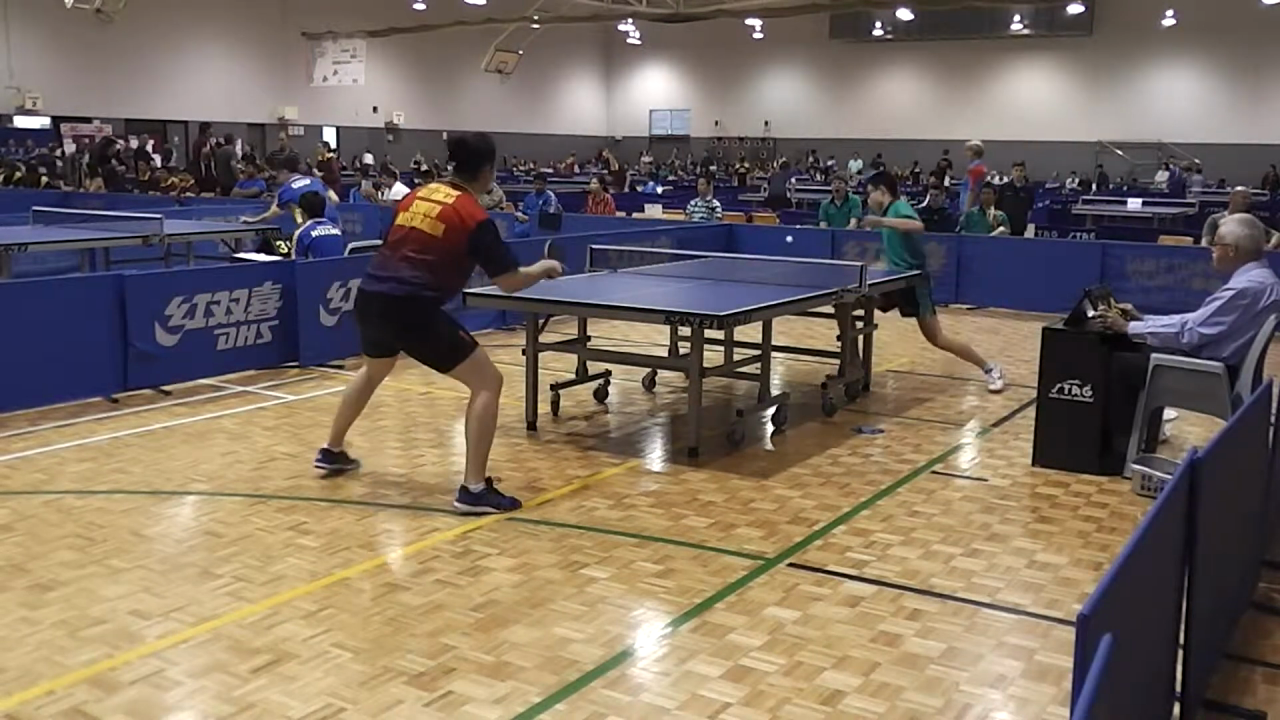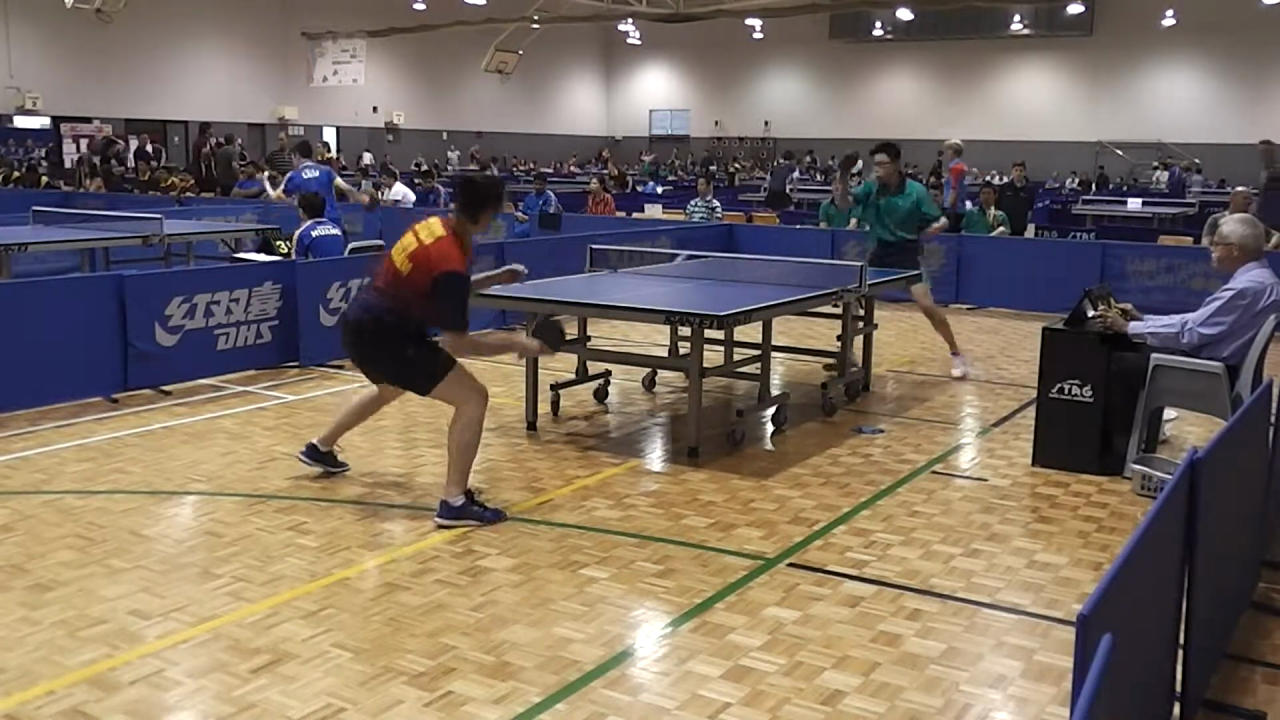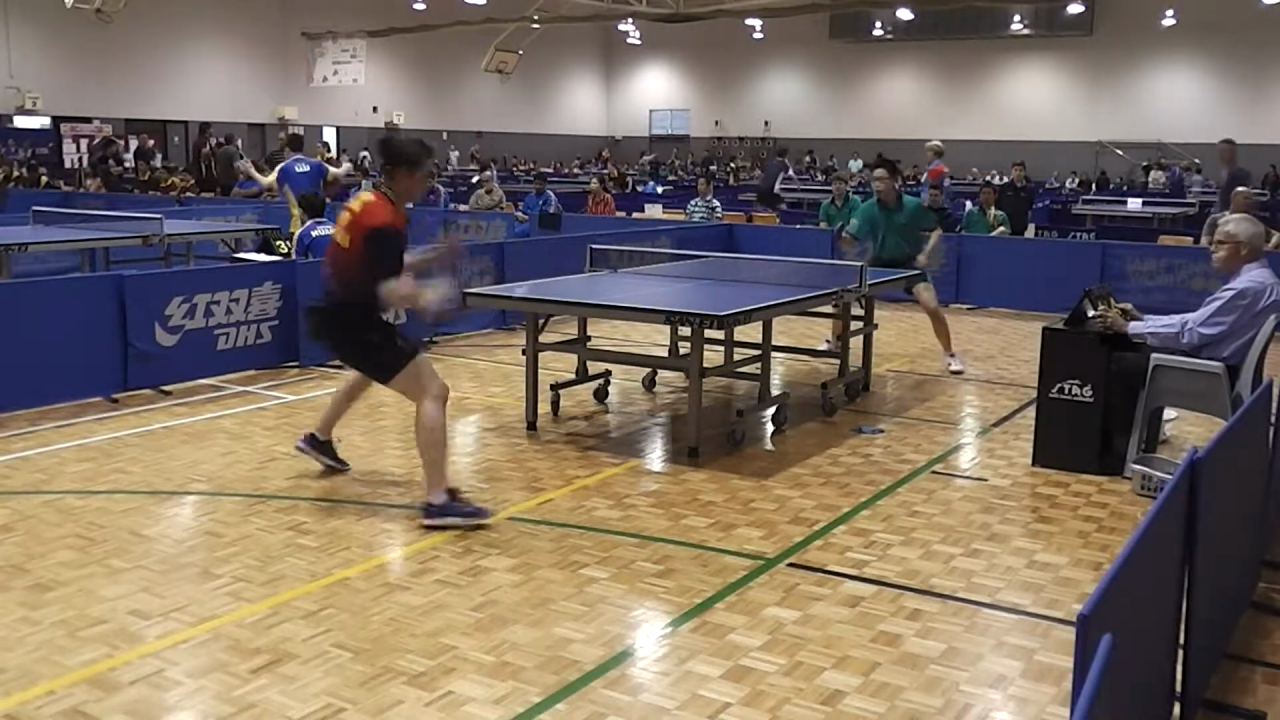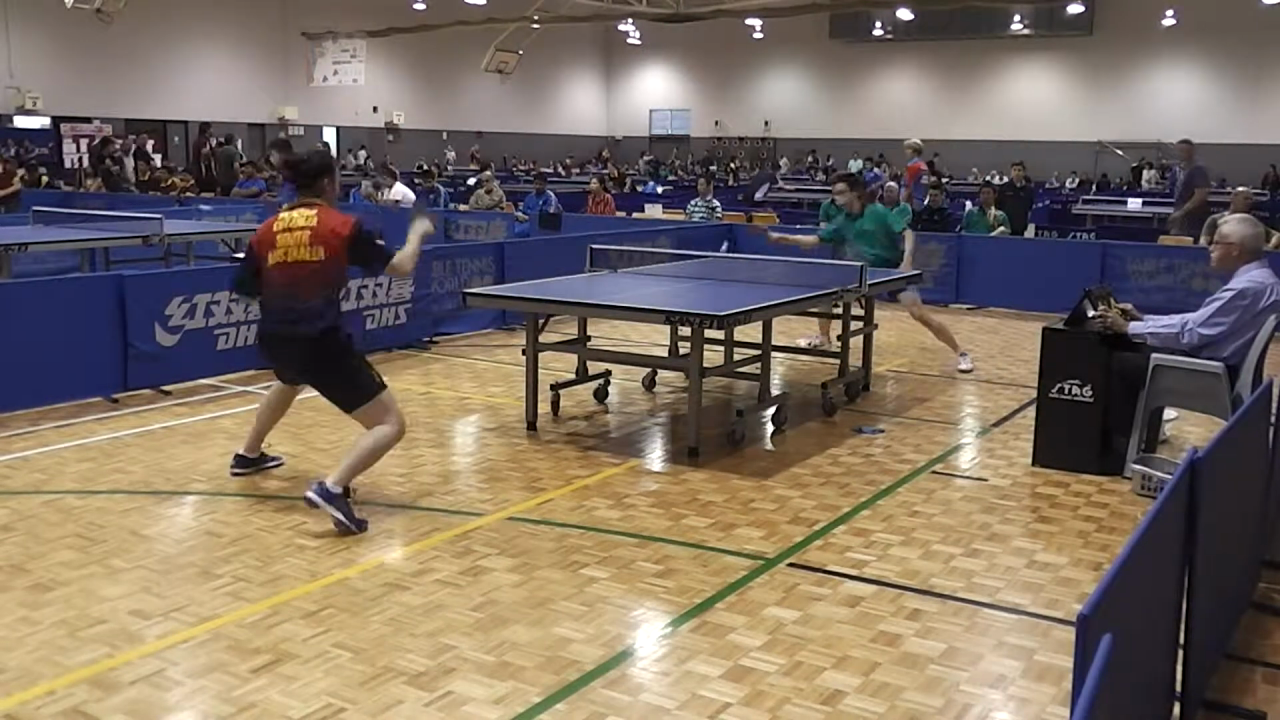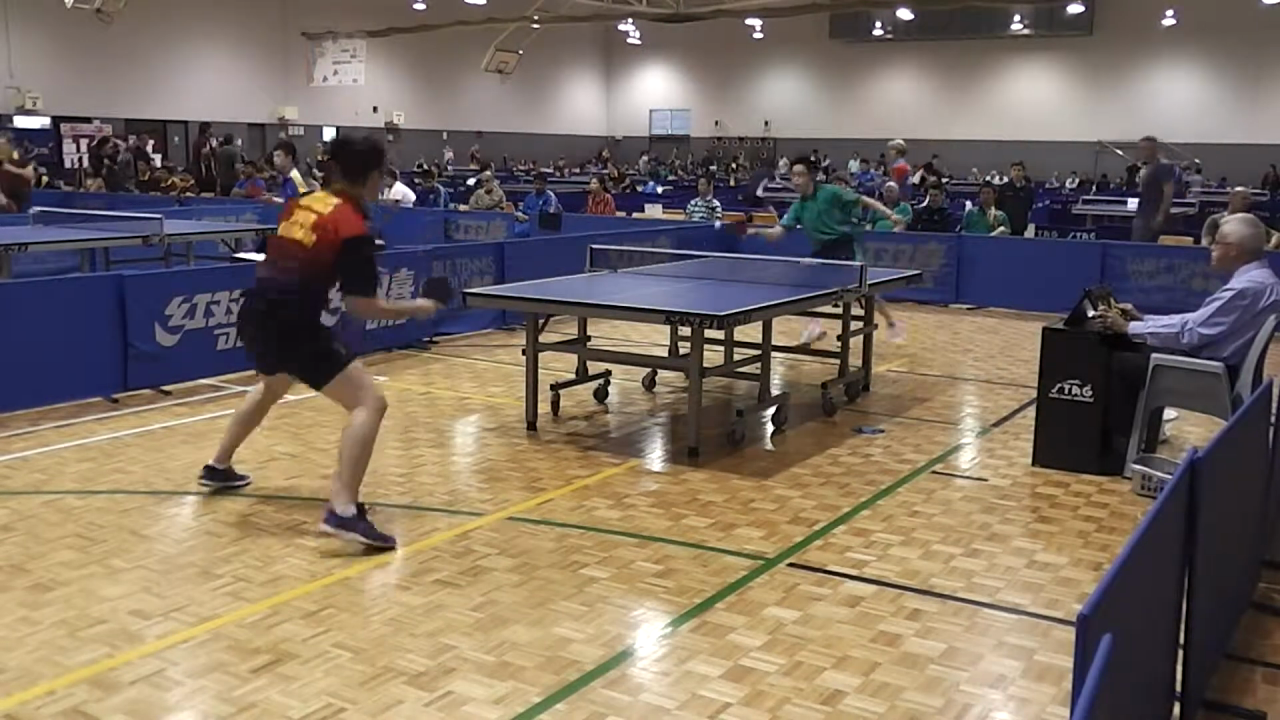
dt=0.3s
person 1, frame 1
left shoulder: (418, 196)
right shoulder: (476, 218)
right elbow: (509, 280)
right wrist: (544, 268)
left hip: (372, 298)
right hip: (413, 309)
left knee: (373, 371)
right knee: (488, 382)
left ankle: (332, 450)
right ankle: (475, 488)
person 1, frame 2
left shoulder: (433, 226)
right shoulder: (450, 263)
right elbow: (455, 341)
left wrist: (493, 279)
right wrist: (515, 343)
left hip: (361, 325)
right hip: (383, 338)
left knee: (389, 389)
right knee: (473, 396)
left ankle: (320, 448)
right ankle: (454, 502)
person 1, frame 3
left shoulder: (368, 202)
right shoulder: (384, 220)
right elbow: (389, 290)
left wrist: (432, 258)
right wrist: (424, 297)
left hip: (334, 311)
right hip: (351, 320)
left knee: (369, 370)
right knee: (432, 391)
left ankle: (318, 438)
right ankle: (439, 500)
person 1, frame 4
left shoulder: (265, 231)
right shoulder: (343, 226)
left elbow: (244, 291)
right elbow: (400, 269)
right wrist: (418, 232)
left hip: (274, 342)
right hip: (322, 343)
left knee: (287, 383)
right knee: (391, 424)
left ankle: (249, 454)
right ankle: (332, 487)
person 1, frame 5
left shoulder: (304, 203)
right shoulder: (353, 228)
right elbow: (363, 309)
left wrist: (362, 270)
right wrist: (414, 307)
left hip: (258, 313)
right hip: (288, 323)
left knee: (270, 389)
right knee: (370, 402)
left ankle: (218, 467)
right ankle: (344, 512)
person 2, frame 1
left shoulder: (1247, 287)
right shoulder: (1259, 278)
left elbow: (1189, 331)
right elbow: (1197, 320)
left wrist: (1128, 327)
right wrist: (1143, 318)
left knee: (1120, 364)
right knee: (1142, 352)
left ankle: (1123, 447)
right ankle: (1141, 440)
person 2, frame 2
left shoulder: (1248, 287)
right shoulder: (1258, 279)
left elbow: (1189, 332)
right elbow: (1196, 320)
left wrist: (1128, 327)
right wrist: (1142, 318)
right hip: (1215, 364)
left knee: (1120, 364)
right knee: (1141, 353)
left ankle: (1122, 446)
right ankle: (1141, 440)
person 2, frame 3
left shoulder: (1248, 288)
right shoulder: (1257, 279)
left elbow: (1189, 331)
right elbow: (1197, 320)
left wrist: (1128, 327)
right wrist: (1143, 318)
right hip: (1216, 365)
left knee: (1120, 364)
right knee: (1142, 352)
left ankle: (1123, 447)
person 2, frame 4
left shoulder: (1248, 287)
right shoulder: (1257, 279)
left elbow: (1190, 332)
right elbow: (1197, 320)
left wrist: (1129, 327)
right wrist: (1143, 318)
left knee: (1120, 364)
right knee: (1141, 352)
left ankle: (1123, 445)
right ankle: (1140, 438)
person 2, frame 5
left shoulder: (1248, 287)
right shoulder: (1257, 279)
left elbow: (1190, 332)
right elbow: (1197, 320)
left wrist: (1128, 328)
right wrist: (1143, 318)
right hip: (1215, 364)
left knee: (1120, 364)
right knee: (1139, 352)
left ankle: (1123, 445)
person 3, frame 1
left shoulder: (900, 209)
right shoulder: (884, 214)
left elbow: (917, 226)
left wrist: (880, 221)
left knee: (938, 339)
left ankle: (990, 369)
person 3, frame 2
left shoulder: (916, 191)
right shoulder: (871, 188)
left elbow: (941, 220)
left wrist: (938, 226)
left hip: (907, 252)
right hip: (881, 251)
left knee: (928, 307)
left ankle: (956, 354)
person 3, frame 3
left shoulder: (913, 206)
right shoulder: (868, 209)
left elbow: (935, 230)
right elbow: (853, 237)
left wrist: (925, 253)
right wrist: (843, 236)
left hip: (909, 263)
right hip: (881, 262)
left knee: (931, 306)
left ankle: (950, 355)
person 3, frame 4
left shoulder: (879, 212)
right shoulder: (841, 221)
left elbow: (907, 233)
right elbow: (817, 240)
left wrist: (907, 261)
right wrist: (785, 238)
left hip: (892, 268)
left knee: (919, 314)
left ankle: (960, 354)
right ankle: (822, 338)
person 3, frame 5
left shoulder: (830, 192)
right shoulder: (797, 207)
left elbow: (863, 200)
right elbow: (778, 233)
left wrist: (889, 214)
right wrist: (757, 231)
left hip: (845, 246)
right hip: (823, 249)
left ankle: (890, 324)
right ankle: (815, 326)
